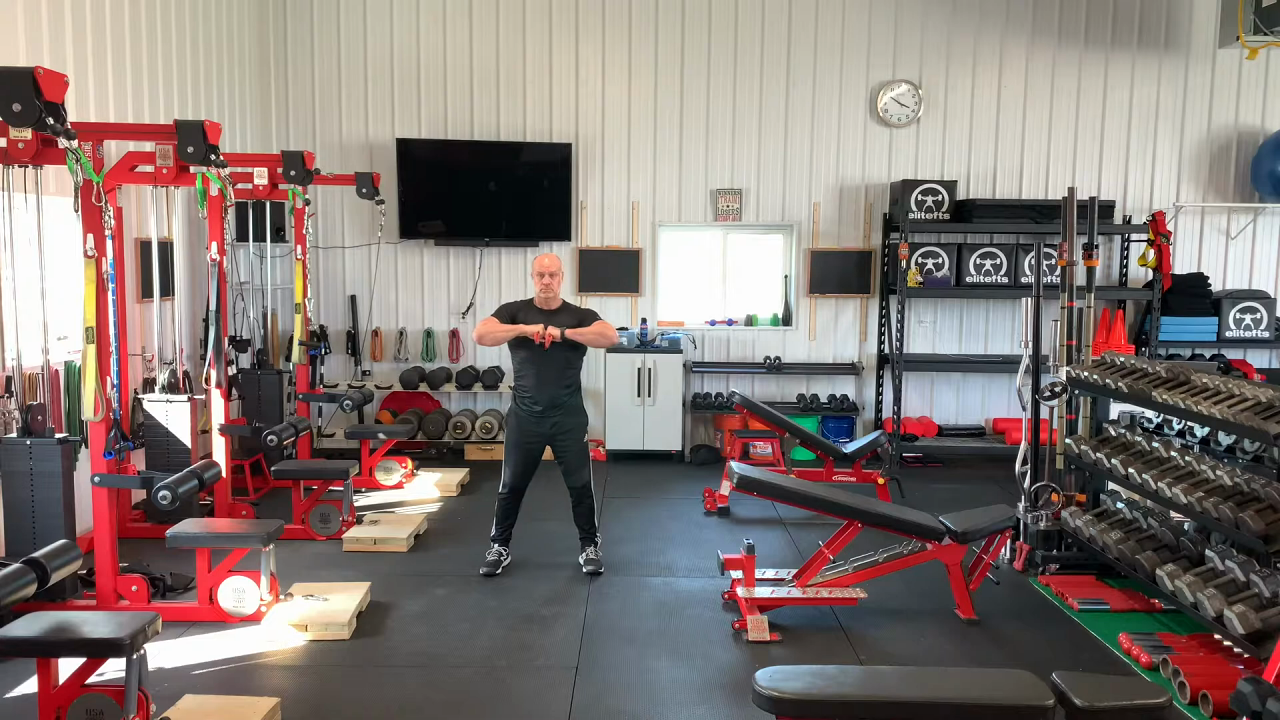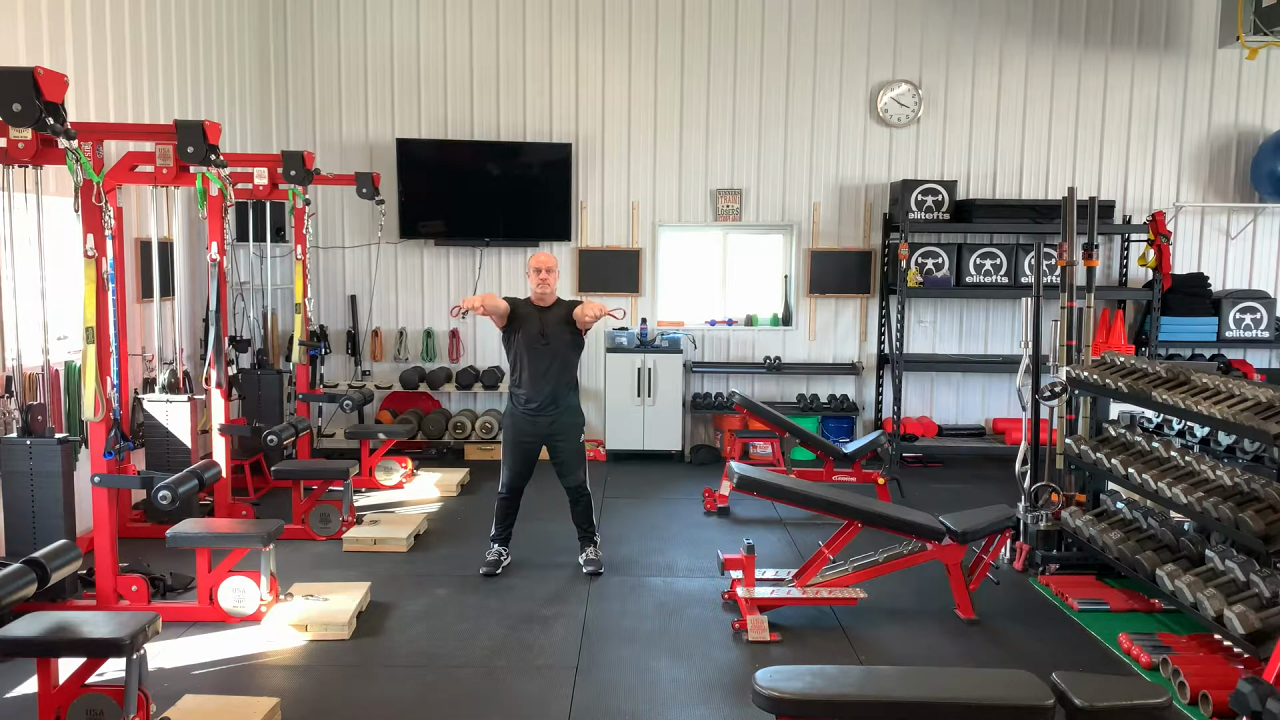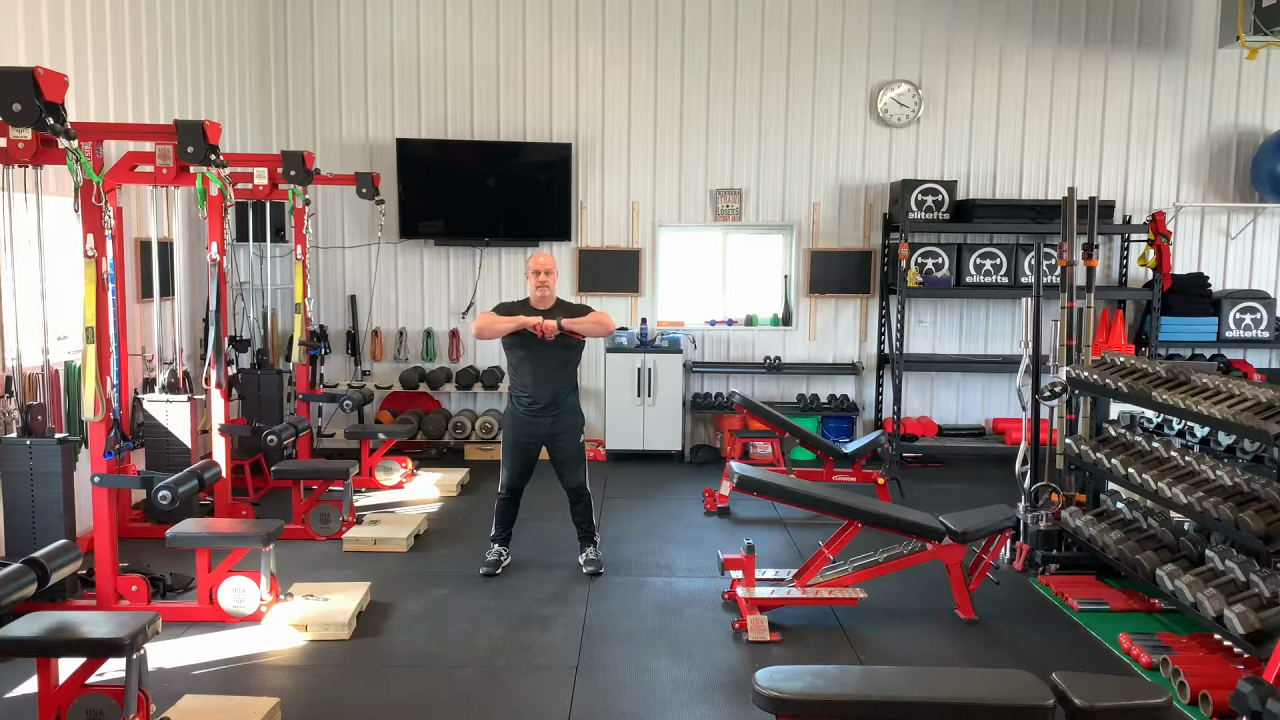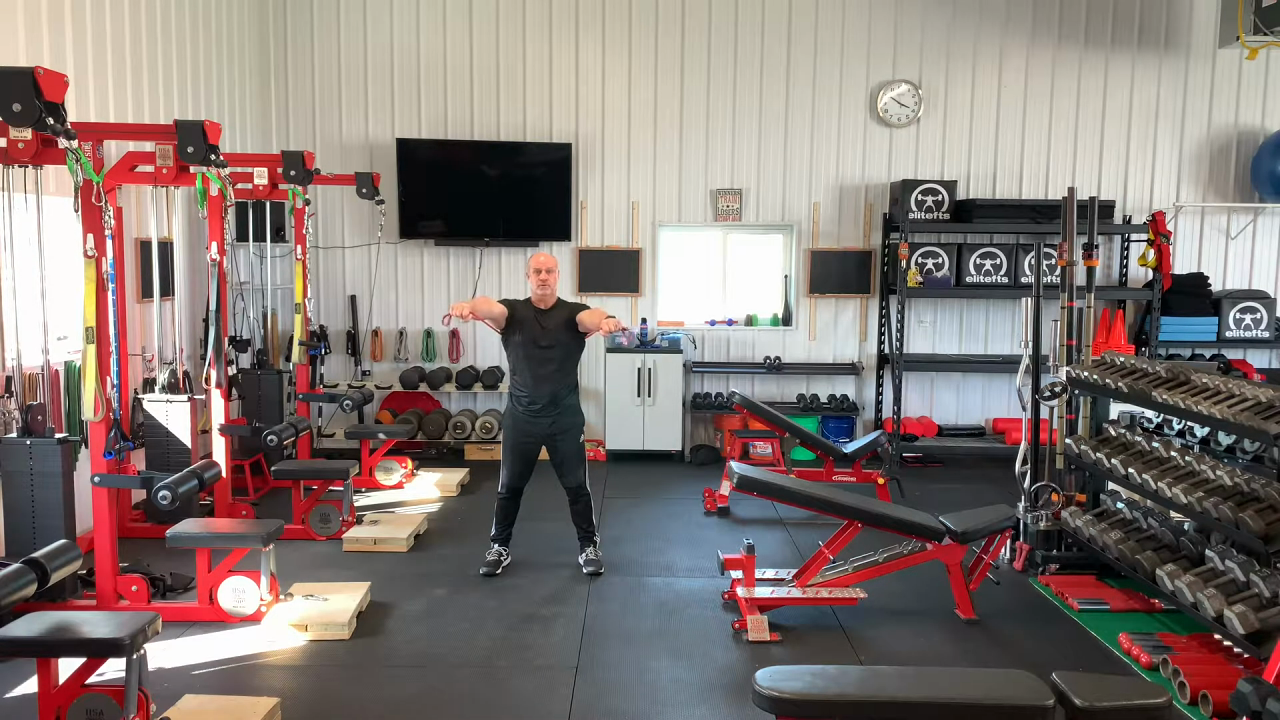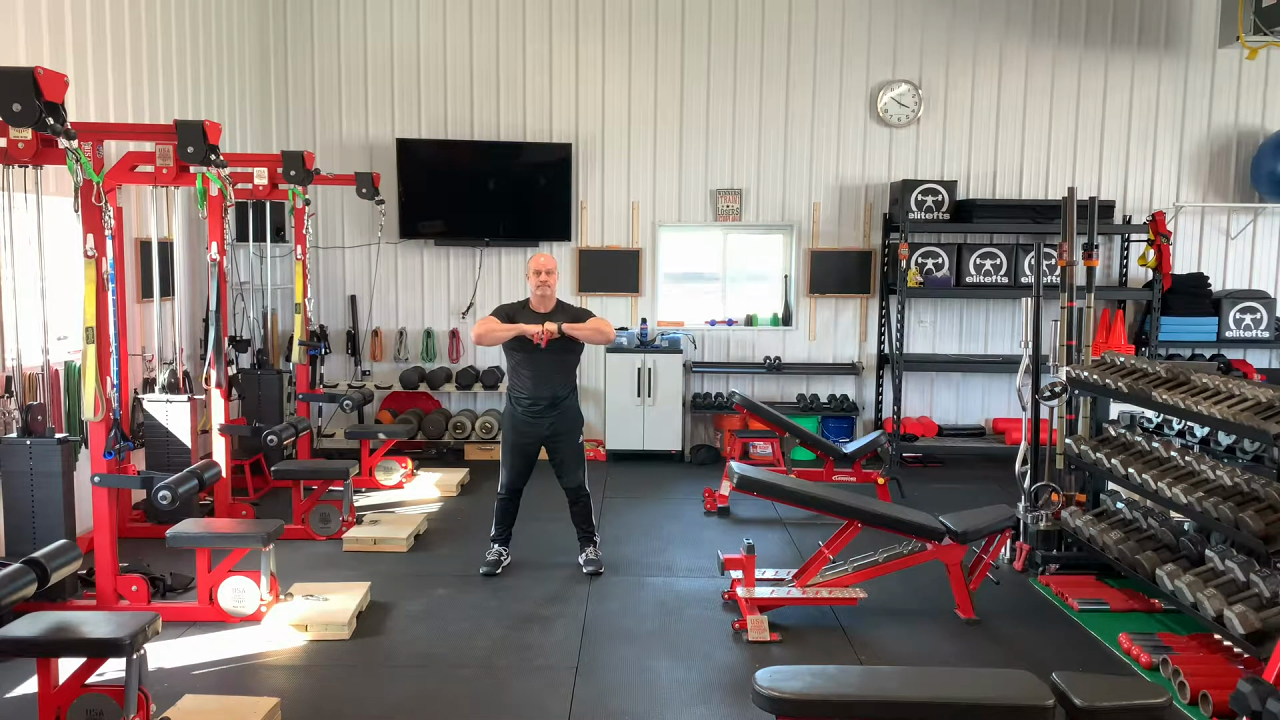
dt=1s
person 1, frame 1
left shoulder: (579, 316)
right shoulder: (514, 311)
left elbow: (610, 337)
right elbow: (480, 334)
left wrist: (563, 332)
right wrist: (524, 329)
left hip: (568, 418)
right hip: (524, 417)
left knee: (580, 486)
right knee: (511, 486)
left ankle: (589, 546)
right ankle: (499, 547)
person 1, frame 2
left shoulder: (571, 311)
right shoulder: (514, 310)
left elbow: (586, 312)
right elbow: (495, 305)
left wrist: (593, 309)
right wrist: (480, 302)
left hip: (565, 417)
right hip: (521, 416)
left knee: (577, 486)
right knee: (510, 486)
left ankle: (589, 546)
right ankle: (499, 547)
person 1, frame 3
left shoulder: (574, 312)
right shoulder: (511, 311)
left elbow: (607, 326)
right elbow: (479, 329)
left wrist: (560, 324)
right wrist: (524, 321)
left hip: (565, 418)
right hip: (521, 418)
left knee: (577, 487)
right knee: (509, 487)
left ankle: (589, 547)
right ankle: (499, 547)
person 1, frame 4
left shoulder: (573, 312)
right shoulder: (514, 311)
left elbow: (591, 318)
right elbow: (490, 307)
left wrist: (606, 320)
right wrist: (470, 306)
left hip: (565, 418)
right hip: (521, 417)
left knee: (577, 486)
right knee: (510, 487)
left ankle: (588, 547)
right ankle: (499, 547)
person 1, frame 5
left shoulder: (574, 315)
right shoulder: (510, 313)
left elbow: (607, 334)
right elbow: (478, 334)
left wrist: (560, 328)
right wrist: (523, 328)
left hip: (564, 418)
right hip: (520, 418)
left knee: (576, 487)
right knee: (509, 487)
left ankle: (589, 547)
right ankle: (499, 547)
